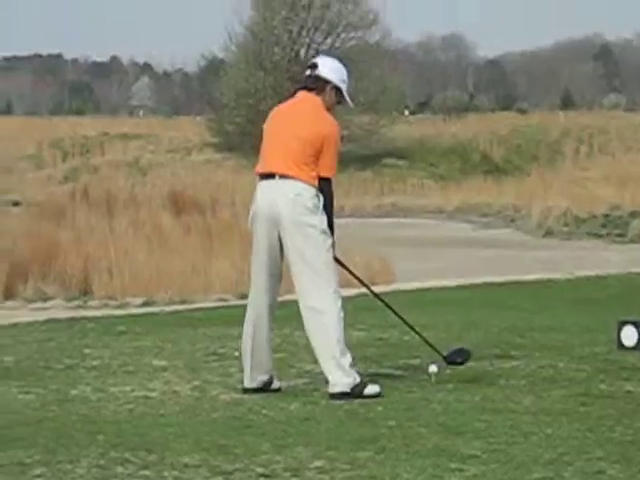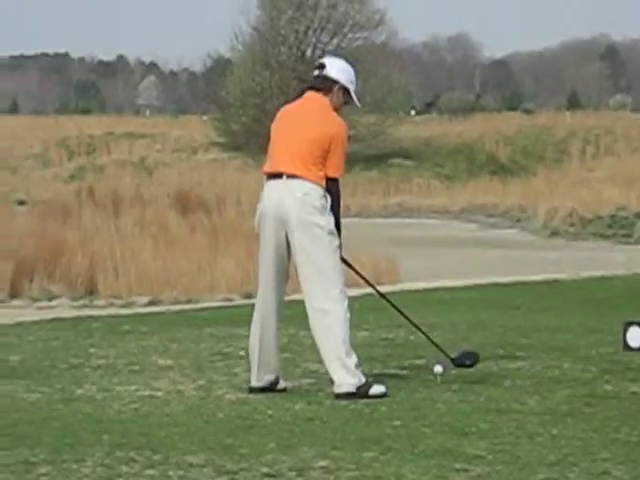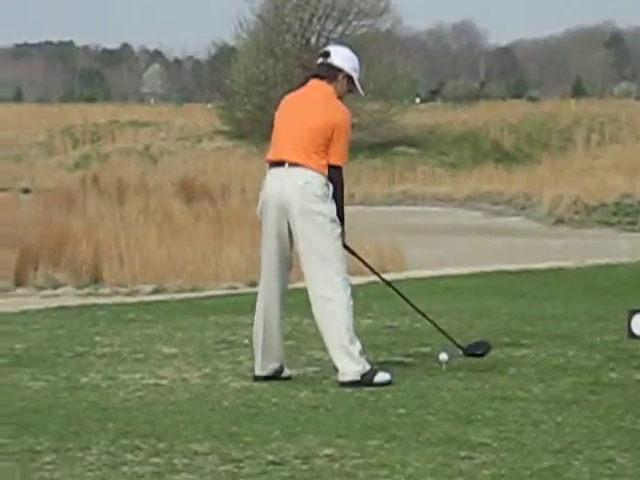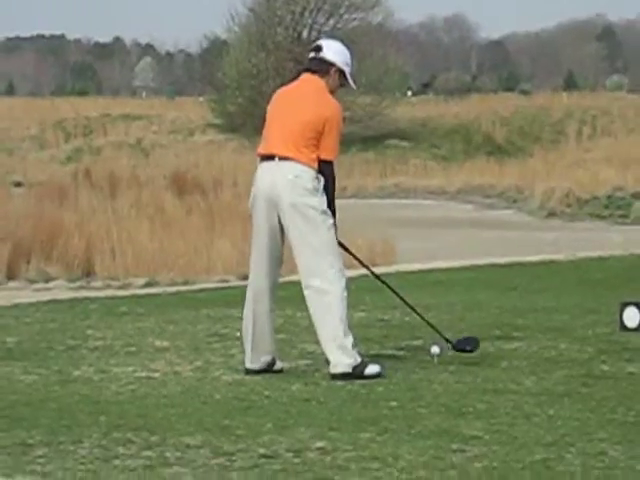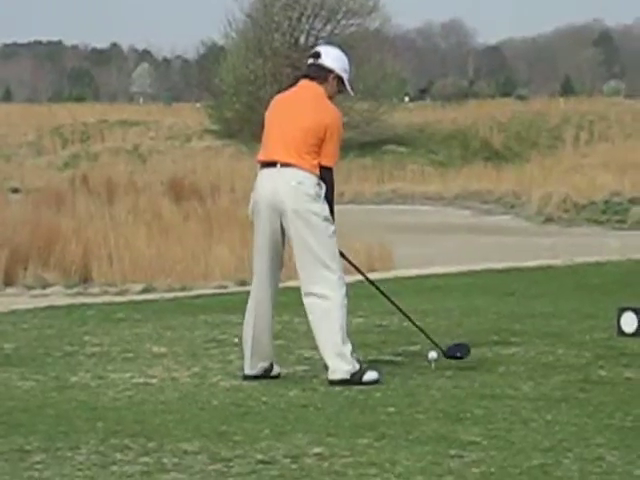
dt=0.1s
person 1, frame 1
left shoulder: (277, 112)
right shoulder: (327, 124)
right elbow: (324, 183)
right wrist: (329, 233)
left hip: (264, 195)
right hip: (298, 199)
left knee: (261, 291)
right knee: (321, 293)
left ankle: (257, 375)
right ankle: (342, 380)
person 1, frame 2
left shoulder: (285, 112)
right shoulder: (335, 124)
right elbow: (331, 184)
right wrist: (336, 234)
left hip: (272, 195)
right hip: (305, 198)
left knee: (268, 292)
right knee: (327, 295)
left ankle: (263, 375)
right ankle: (348, 380)
person 1, frame 3
left shoulder: (289, 100)
right shoulder: (338, 112)
right elbow: (334, 172)
right wrist: (339, 222)
left hip: (274, 183)
right hip: (307, 187)
left knee: (271, 280)
right knee: (330, 282)
left ankle: (267, 364)
right ankle: (352, 368)
person 1, frame 4
left shoulder: (280, 94)
right shoulder: (330, 106)
right elbow: (326, 165)
right wrist: (330, 214)
left hip: (265, 177)
right hip: (298, 180)
left knee: (262, 275)
right knee: (325, 275)
left ankle: (258, 356)
right ankle: (343, 360)
person 1, frame 5
left shoulder: (278, 100)
right shoulder: (329, 113)
right elbow: (325, 172)
right wrist: (330, 221)
left hip: (265, 183)
right hip: (300, 187)
left knee: (263, 279)
right knee: (325, 282)
left ankle: (257, 362)
right ankle: (342, 366)
